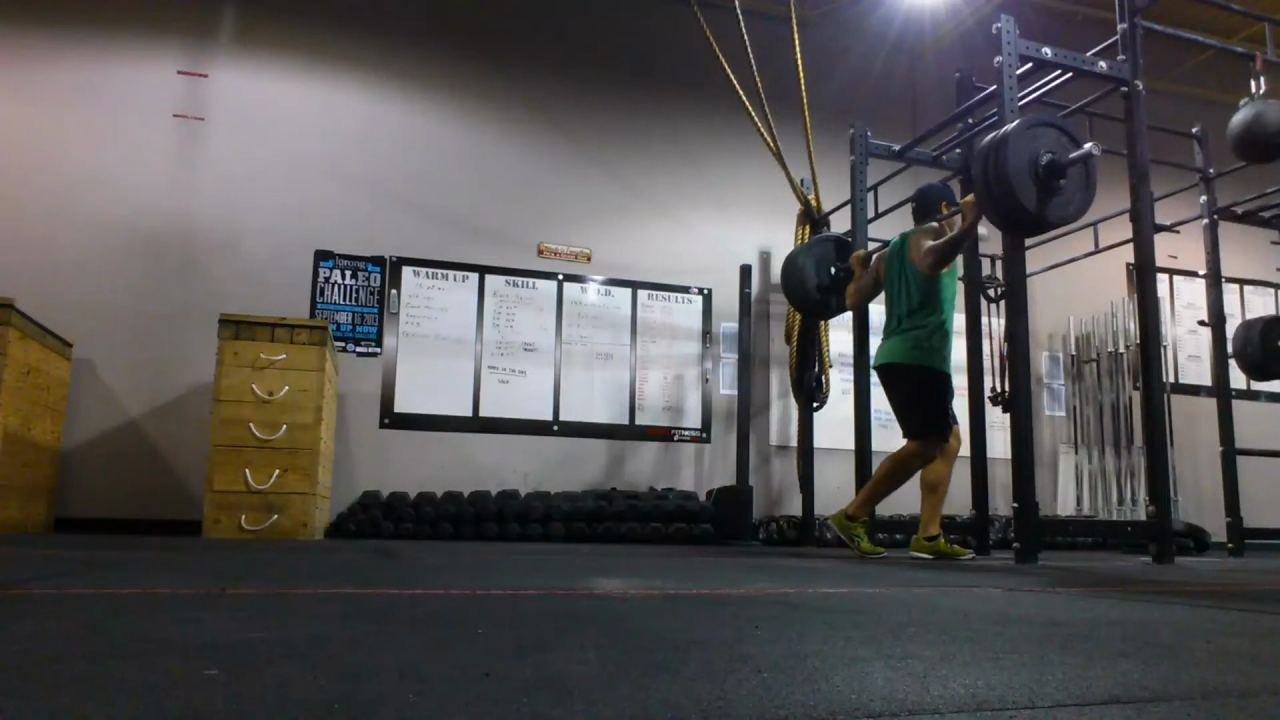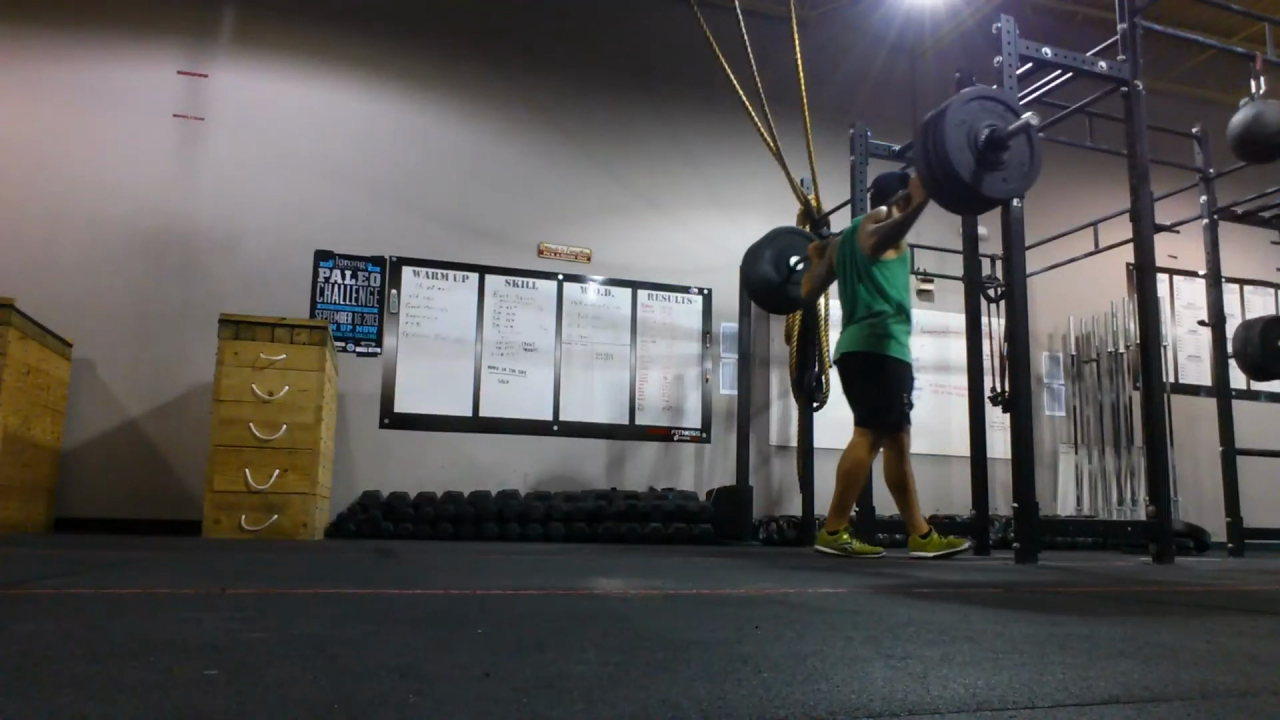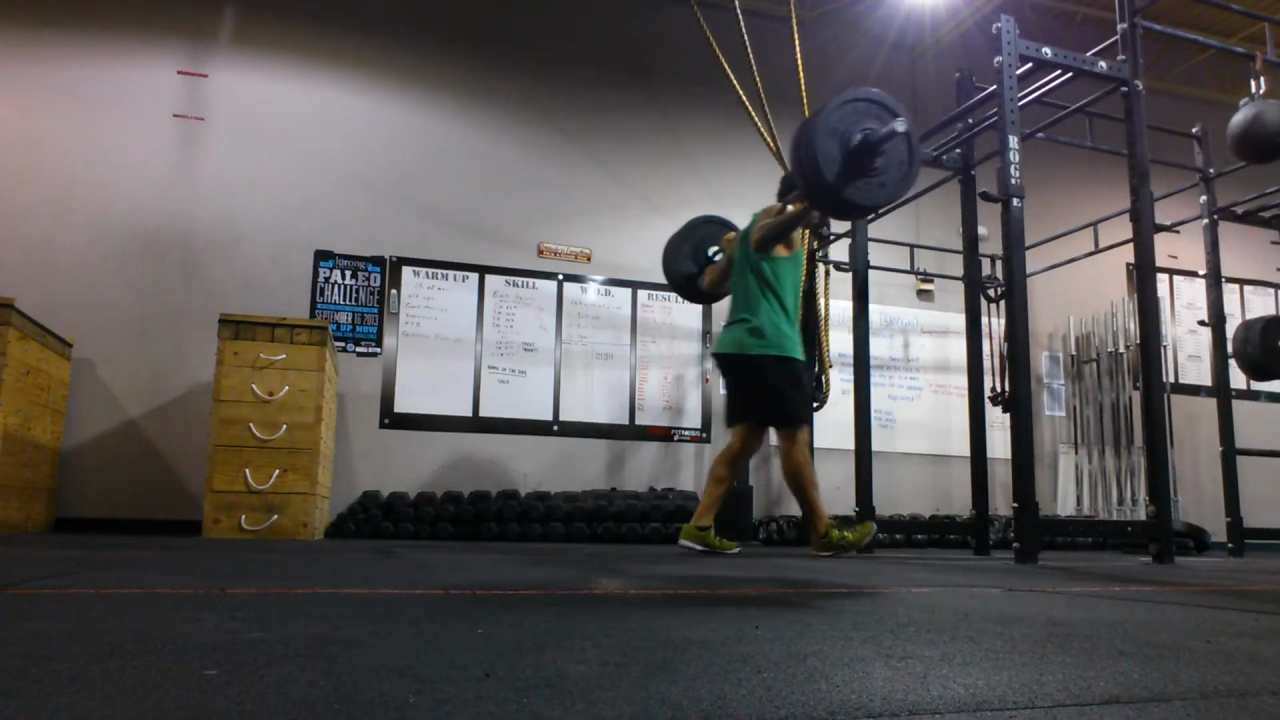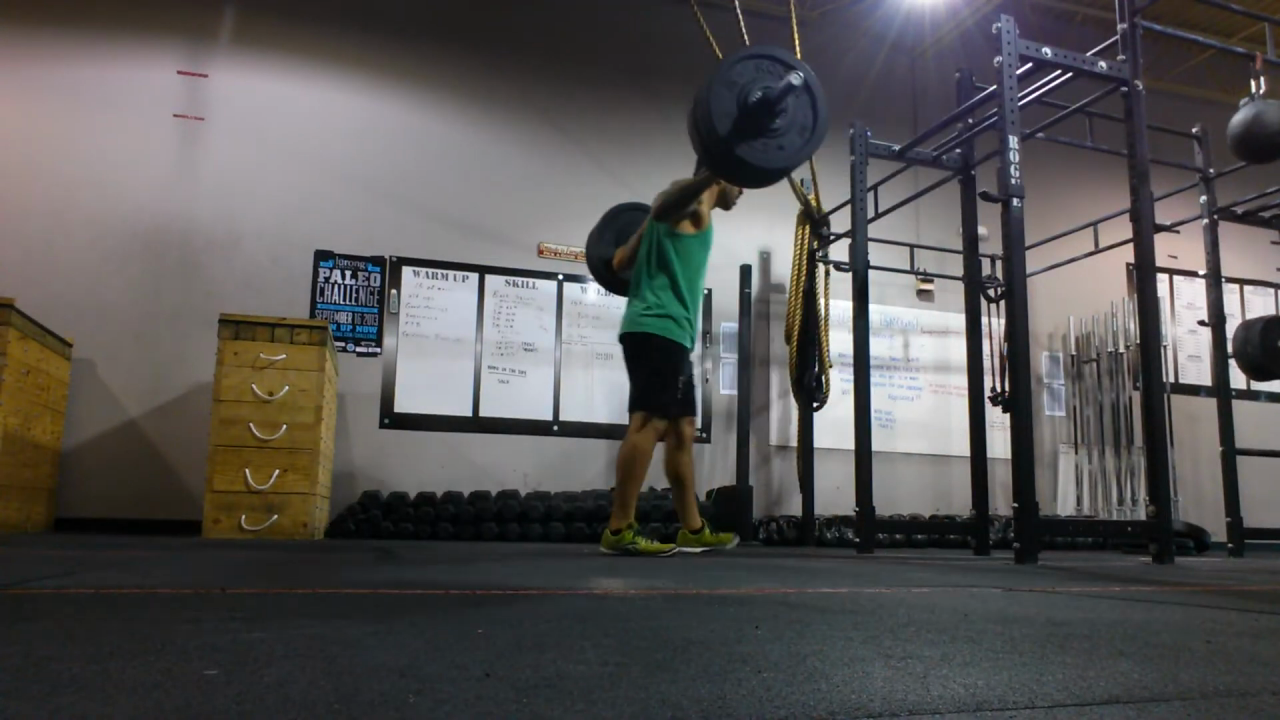
dt=0.7s
person 1, frame 1
left shoulder: (890, 252)
right shoulder: (933, 232)
left elbow: (854, 299)
right elbow: (931, 260)
left wrist: (859, 269)
right wrist: (970, 222)
left hip: (897, 356)
right hip: (919, 356)
left knee: (947, 442)
right knee: (924, 446)
left ankle: (929, 536)
right ankle: (853, 516)
person 1, frame 2
left shoulder: (842, 239)
right shoulder: (882, 218)
left elbow: (810, 290)
right elbow: (875, 242)
left wrist: (816, 259)
right wrist: (919, 203)
left hip: (854, 347)
right hip: (879, 345)
left knee: (896, 440)
right knee: (870, 436)
left ankle: (921, 534)
right ankle: (833, 531)
person 1, frame 3
left shoulder: (761, 225)
right shoulder: (779, 219)
left elbow: (711, 280)
right elbow: (766, 233)
left wrist: (730, 247)
left hip: (738, 345)
right hip: (768, 345)
left knee: (745, 438)
right knee: (796, 436)
left ankle: (699, 527)
right ankle: (824, 532)
person 1, frame 4
left shoulder: (680, 211)
right shoulder: (693, 200)
left elbow: (621, 262)
right elbow: (663, 206)
left wrist: (640, 235)
right wrist: (714, 173)
left hip: (654, 329)
right hip: (661, 328)
left knee: (682, 430)
right knee: (650, 423)
left ankle: (693, 528)
right ankle: (619, 530)
